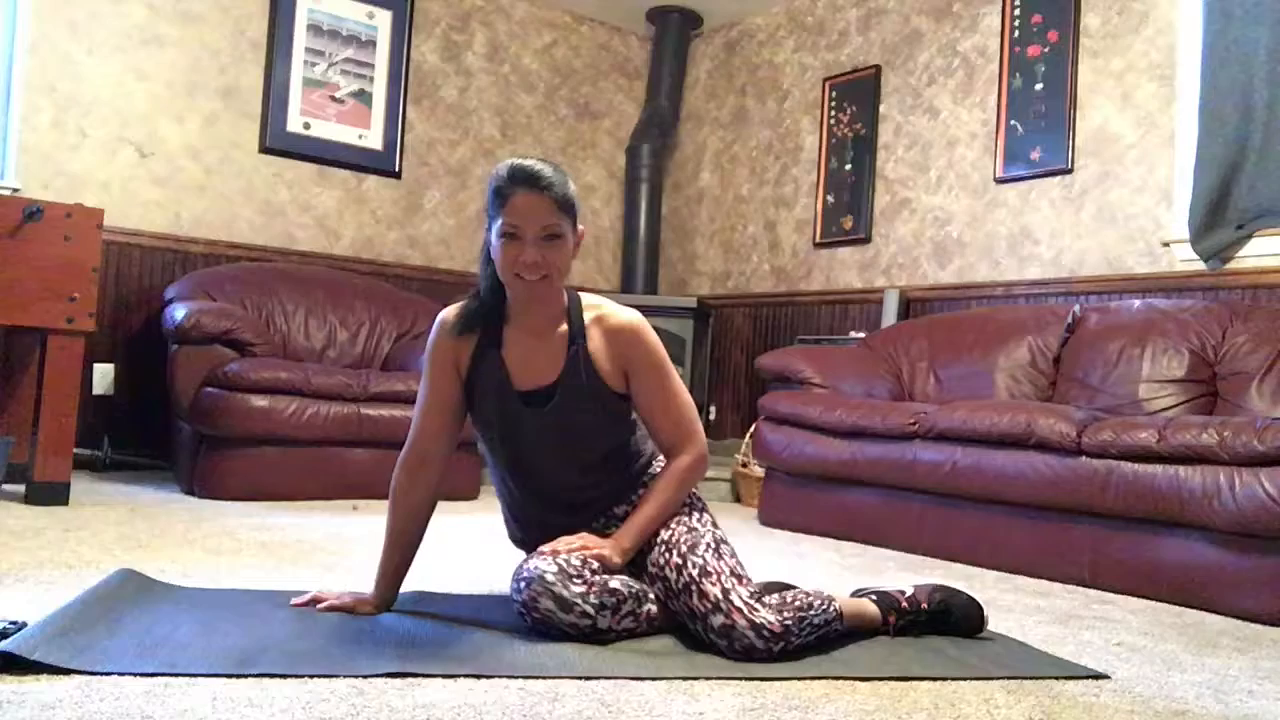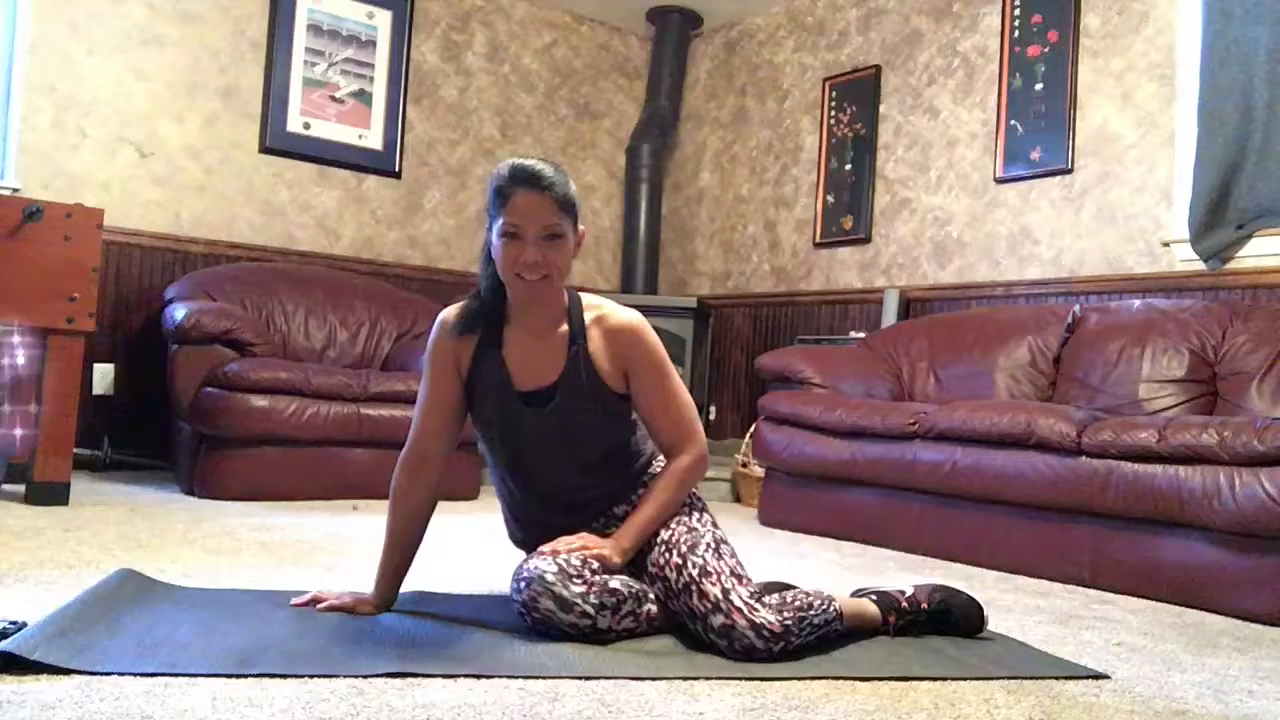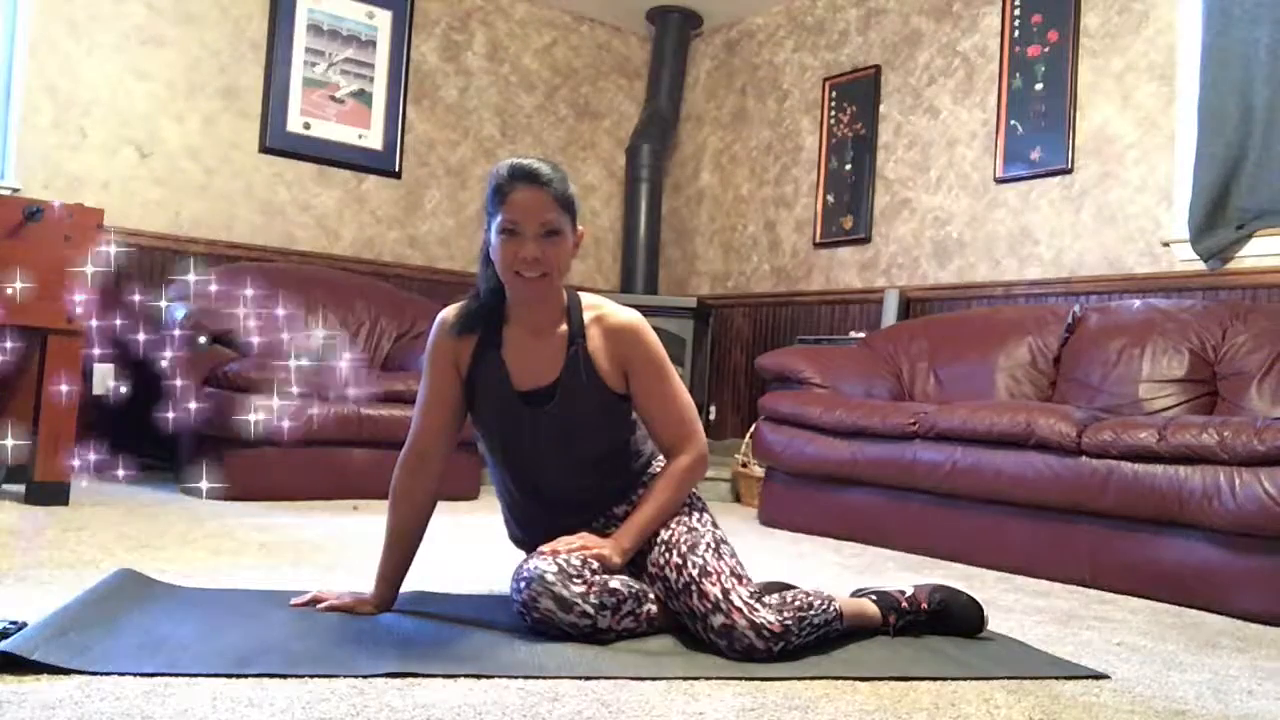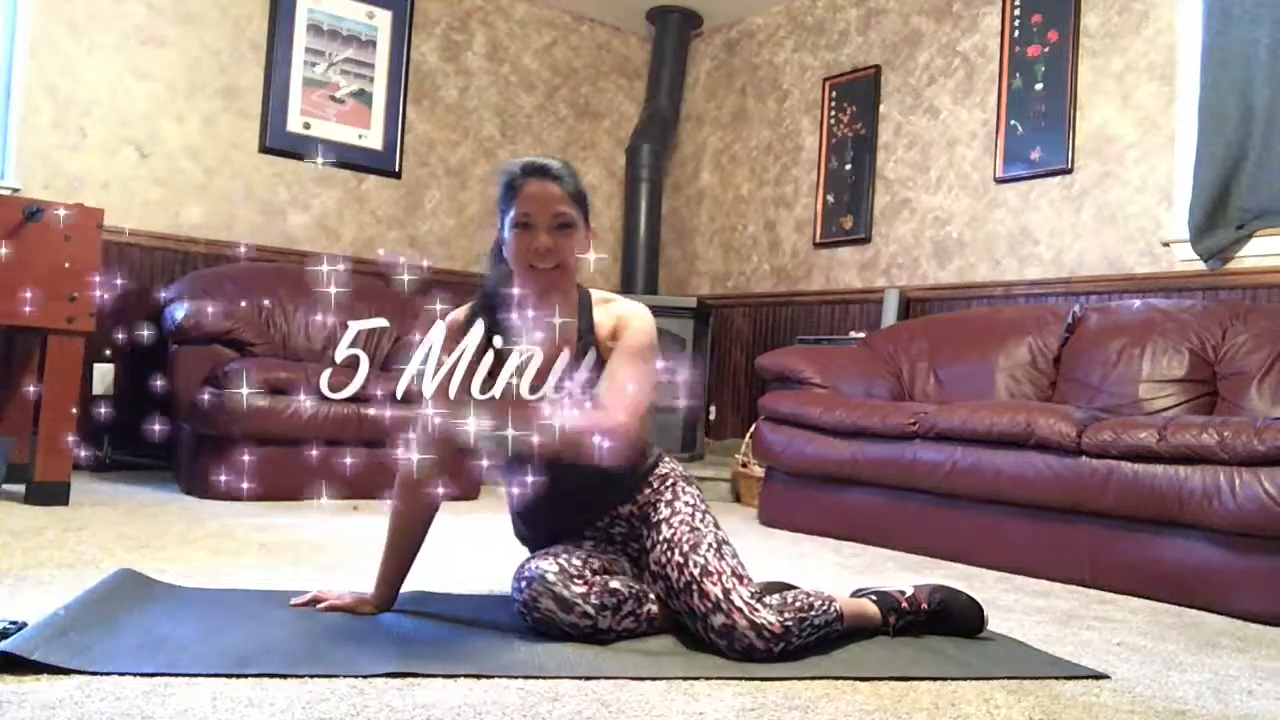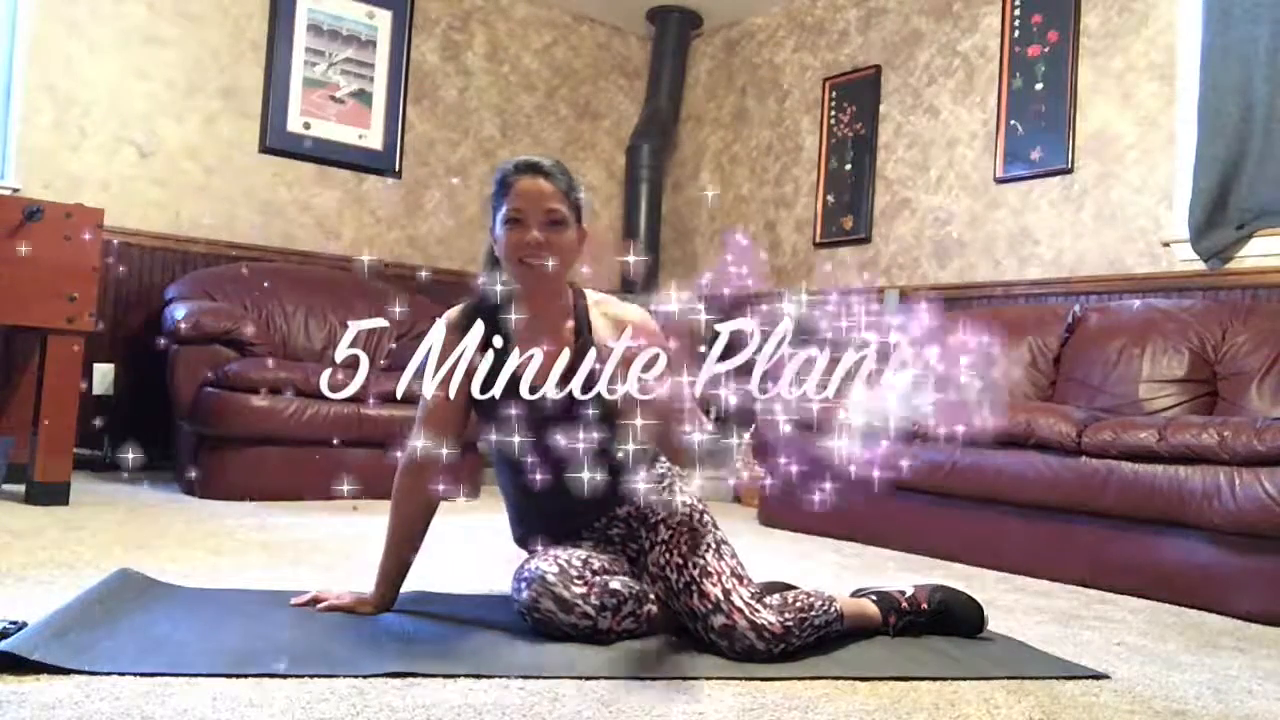
dt=0.3s
person 1, frame 1
left shoulder: (619, 331)
right shoulder: (459, 332)
left elbow: (690, 452)
right elbow: (421, 464)
left wrist: (618, 544)
right wrist: (381, 592)
left hip: (644, 509)
right hip: (554, 542)
left knee: (750, 631)
right knee: (540, 592)
left ankle: (897, 603)
right ankle: (699, 601)
person 1, frame 2
left shoulder: (619, 332)
right shoulder: (459, 333)
left elbow: (690, 452)
right elbow: (421, 465)
left wrist: (618, 544)
right wrist: (380, 594)
left hip: (643, 511)
right hip: (553, 543)
left knee: (749, 632)
right knee: (540, 592)
left ankle: (892, 604)
right ankle: (713, 598)
person 1, frame 3
left shoulder: (618, 331)
right shoulder: (458, 333)
left elbow: (689, 452)
right elbow: (421, 464)
left wrist: (619, 544)
right wrist: (380, 594)
left hip: (641, 513)
right hip: (556, 540)
left knee: (748, 631)
right knee: (539, 593)
left ankle: (898, 603)
right ankle: (714, 599)
person 1, frame 4
left shoulder: (623, 322)
right shoulder: (468, 330)
left elbow: (615, 435)
right elbow: (430, 463)
left wrist: (502, 404)
right wrist: (382, 593)
left hip: (647, 503)
right hip: (561, 539)
left knee: (750, 632)
right knee: (542, 593)
left ankle: (900, 603)
right ankle: (699, 597)
person 1, frame 5
left shoulder: (622, 324)
right shoulder: (465, 330)
left elbow: (682, 447)
right elbow: (425, 464)
left wrist: (675, 411)
right wrist: (380, 594)
left hip: (644, 507)
right hip: (558, 540)
left knee: (748, 631)
right knee: (540, 594)
left ankle: (898, 603)
right ankle: (715, 599)
